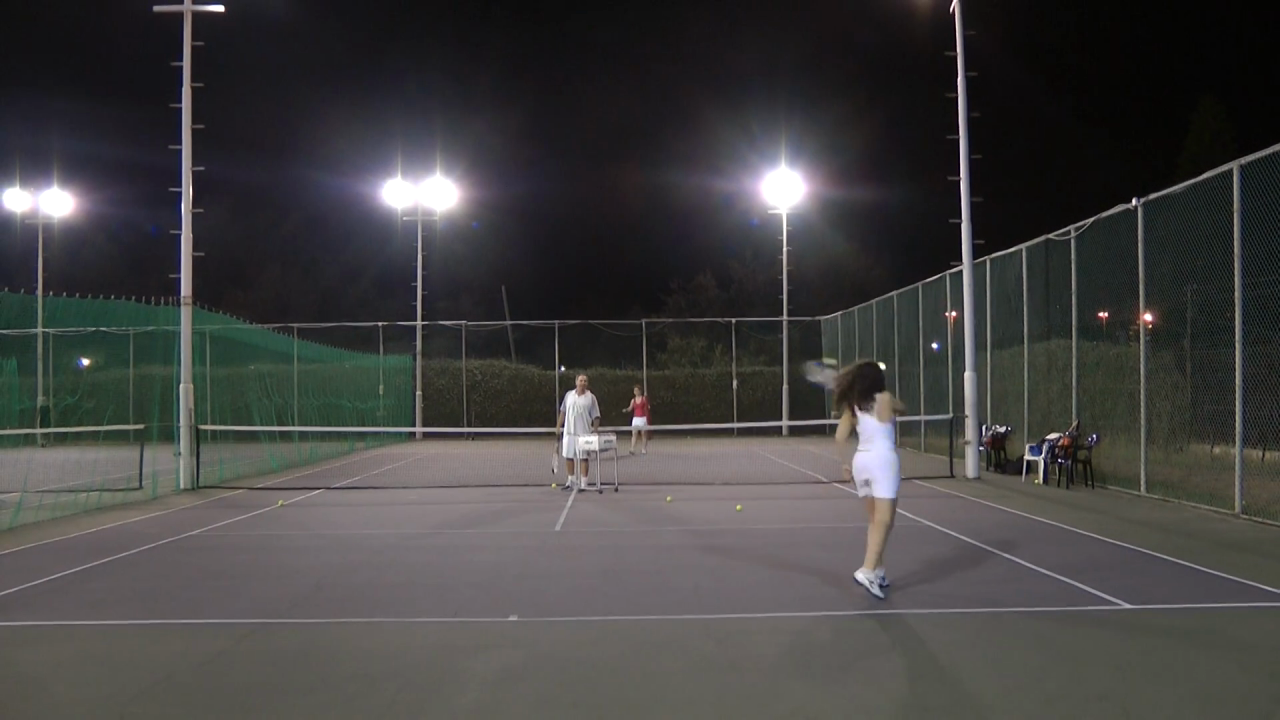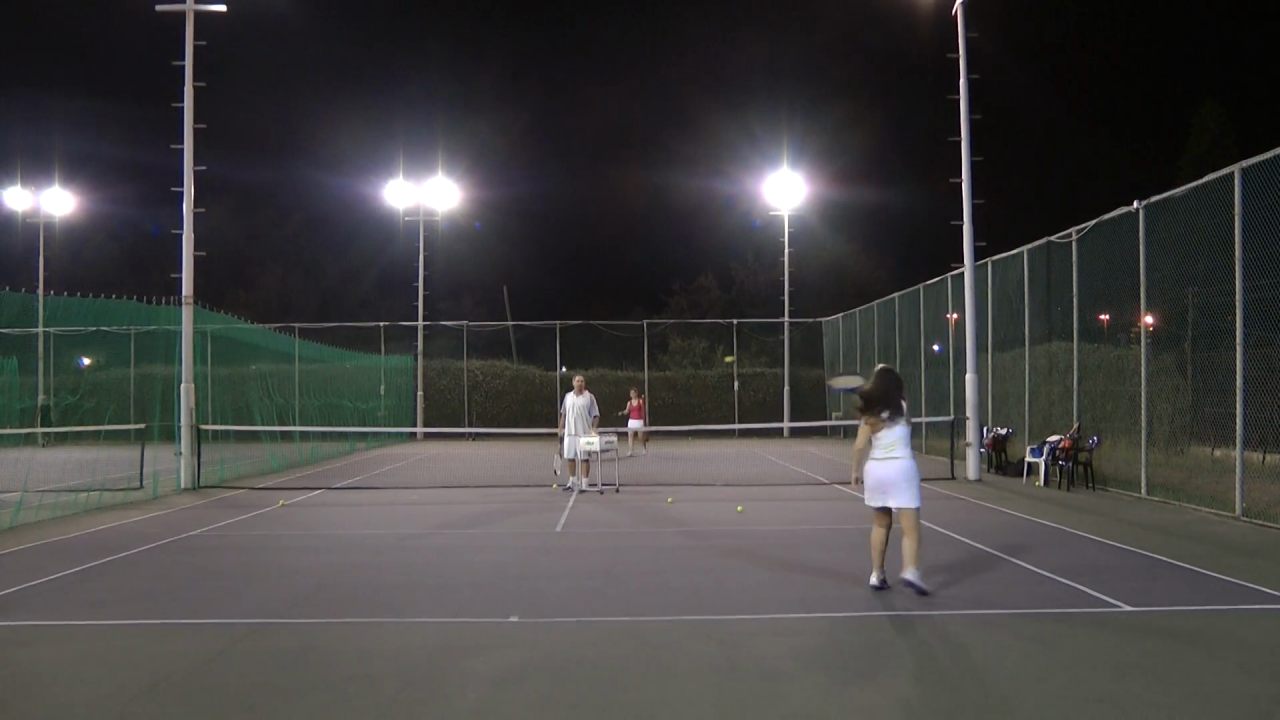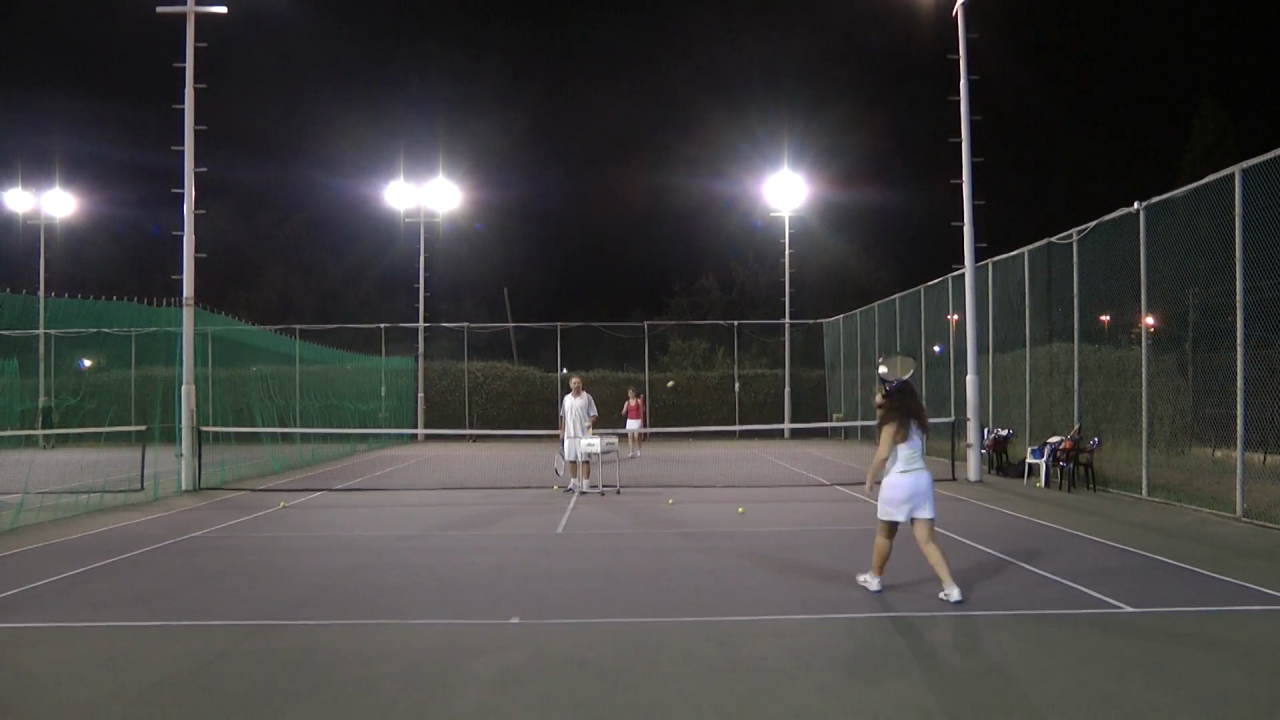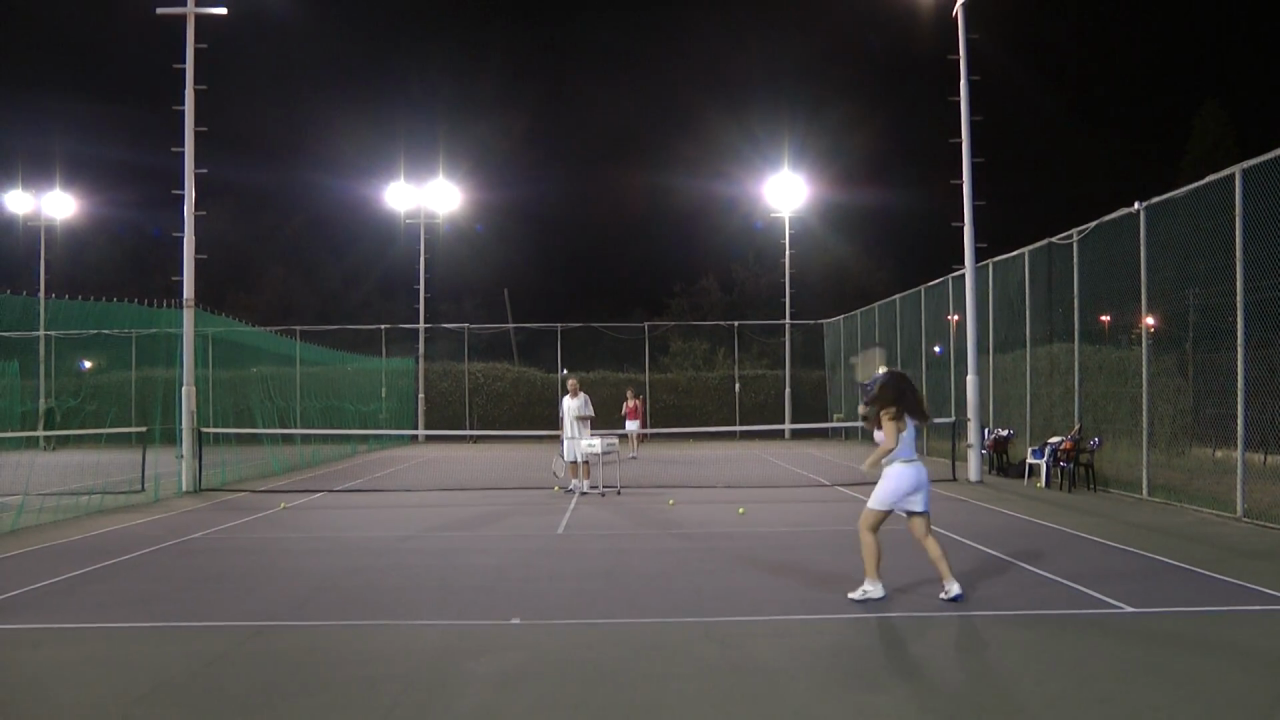
dt=0.2s
person 1, frame 1
left shoulder: (851, 405)
right shoulder: (885, 397)
left elbow: (840, 435)
right elbow: (900, 408)
left wrist: (848, 463)
left hip: (862, 461)
right hip: (883, 460)
left knee: (877, 520)
right knee: (884, 521)
left ankle: (875, 573)
right ankle: (866, 571)
person 1, frame 2
left shoulder: (872, 412)
right shoulder: (903, 407)
left elbow: (860, 446)
left wrist: (856, 470)
left hip: (876, 470)
right hip: (903, 469)
left knee: (881, 525)
right knee: (911, 529)
left ankle: (877, 575)
right ankle: (911, 571)
person 1, frame 3
left shoulder: (891, 423)
right shoulder: (916, 420)
left elbow: (882, 456)
left wrist: (870, 479)
right wrist: (881, 405)
left hip: (896, 484)
right hip: (922, 480)
left knee: (886, 534)
right knee: (927, 542)
left ankle: (874, 578)
right ankle: (951, 588)
person 1, frame 4
left shoulder: (889, 412)
right shoulder: (907, 413)
left elbow: (890, 444)
left wrist: (871, 461)
right wrist: (868, 415)
left hip: (898, 475)
right hip: (916, 472)
left knee: (865, 527)
right knee: (924, 535)
left ankle: (872, 585)
right ankle: (951, 585)
